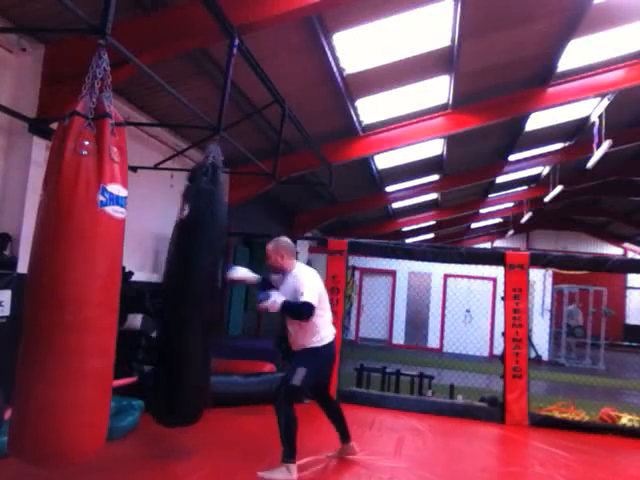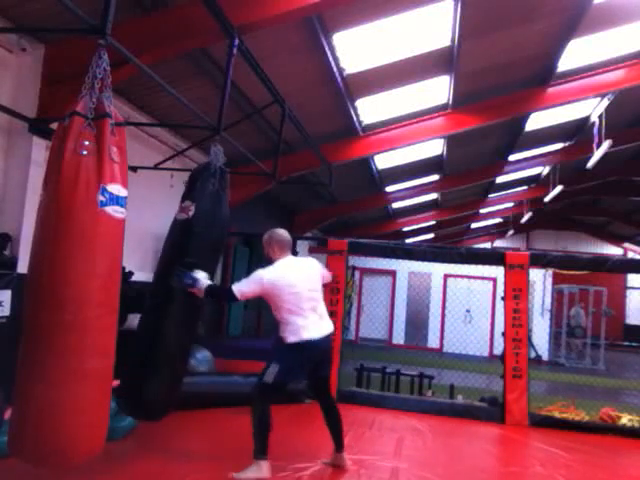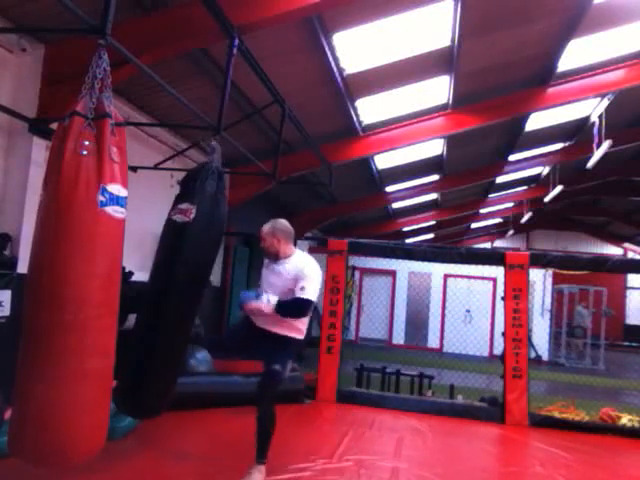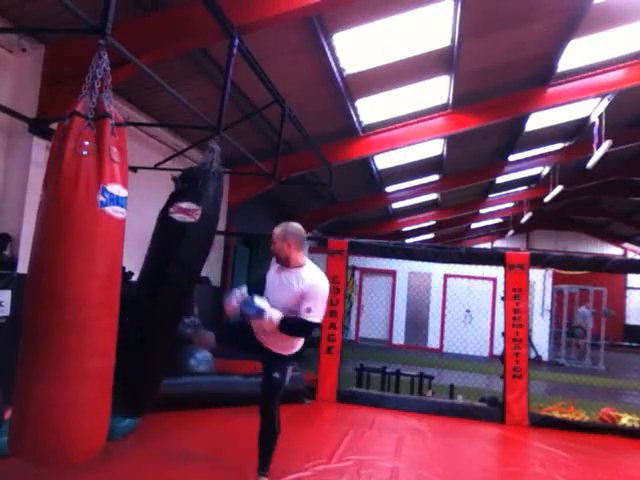
dt=0.3s
person 1, frame 1
left shoulder: (303, 276)
right shoulder: (291, 275)
left elbow: (305, 311)
right elbow: (275, 288)
left wrist: (276, 303)
right wrist: (251, 277)
left hip: (314, 349)
right hip: (324, 346)
left knee: (284, 400)
right knee: (322, 395)
right ankle: (347, 444)
person 1, frame 2
left shoulder: (267, 276)
right shoulder: (311, 264)
left elbow: (230, 294)
right elbow: (326, 279)
left wrist: (202, 286)
left hip: (299, 345)
right hip: (324, 339)
left knee: (261, 397)
right knee: (323, 394)
right ankle: (339, 454)
person 1, frame 3
left shoulder: (307, 268)
right shoulder: (271, 258)
left elbow: (303, 307)
left wrist: (266, 303)
right wrist: (254, 302)
left hip: (285, 339)
right hip: (257, 326)
left knee: (265, 398)
right knee: (219, 348)
person 1, frame 4
left shoulder: (315, 283)
right shoulder: (277, 263)
left elbow: (306, 329)
left wrist: (270, 315)
right wrist: (242, 294)
left hip: (280, 351)
right hip: (253, 330)
left knee: (268, 408)
right knee: (221, 333)
right ankle: (211, 340)
